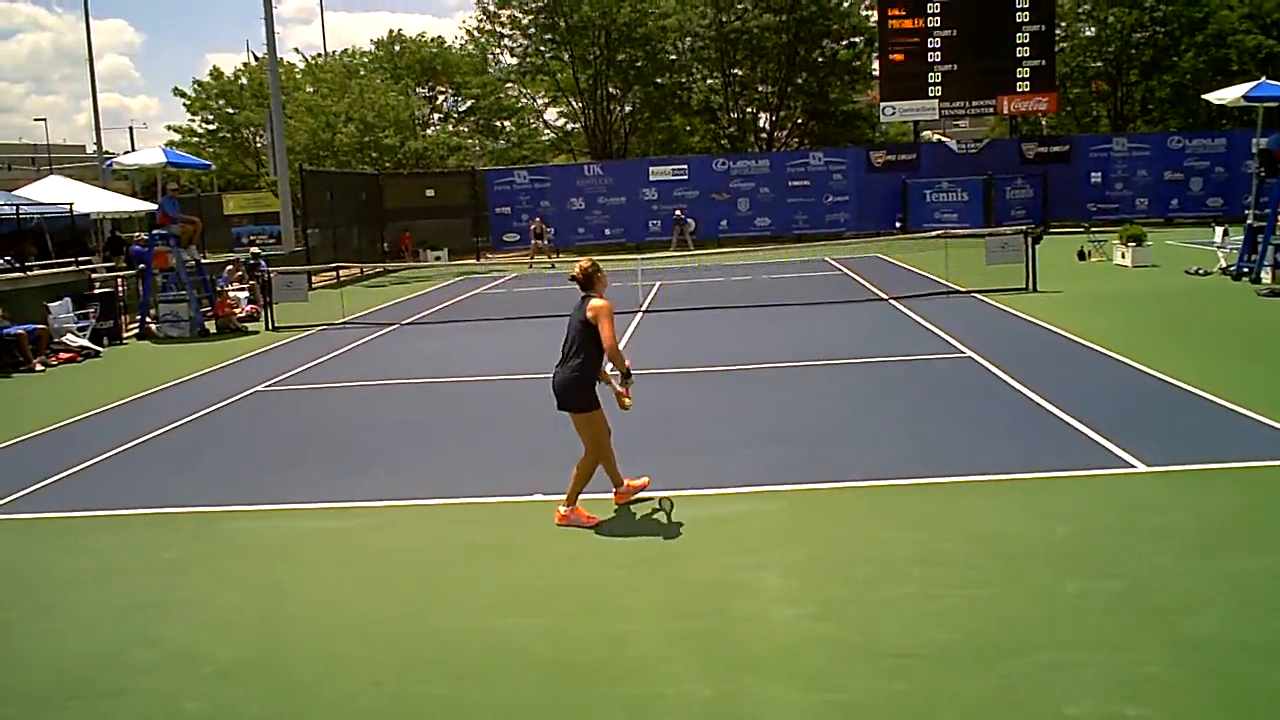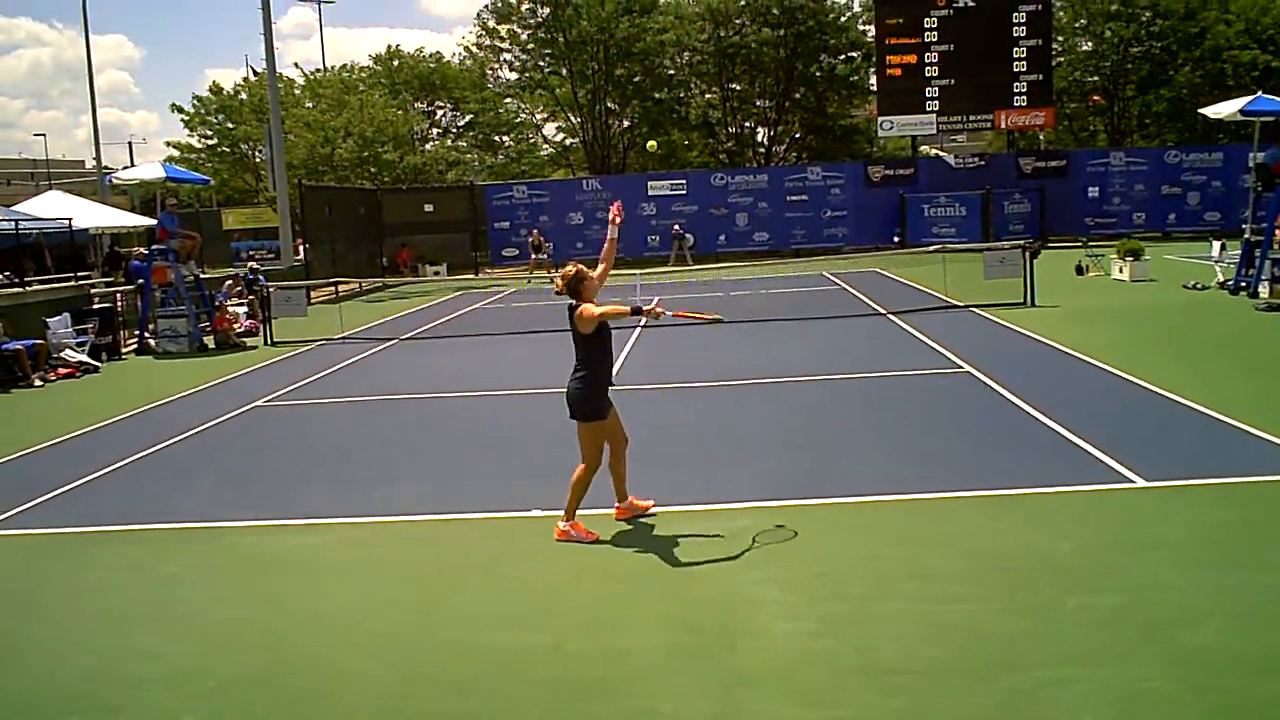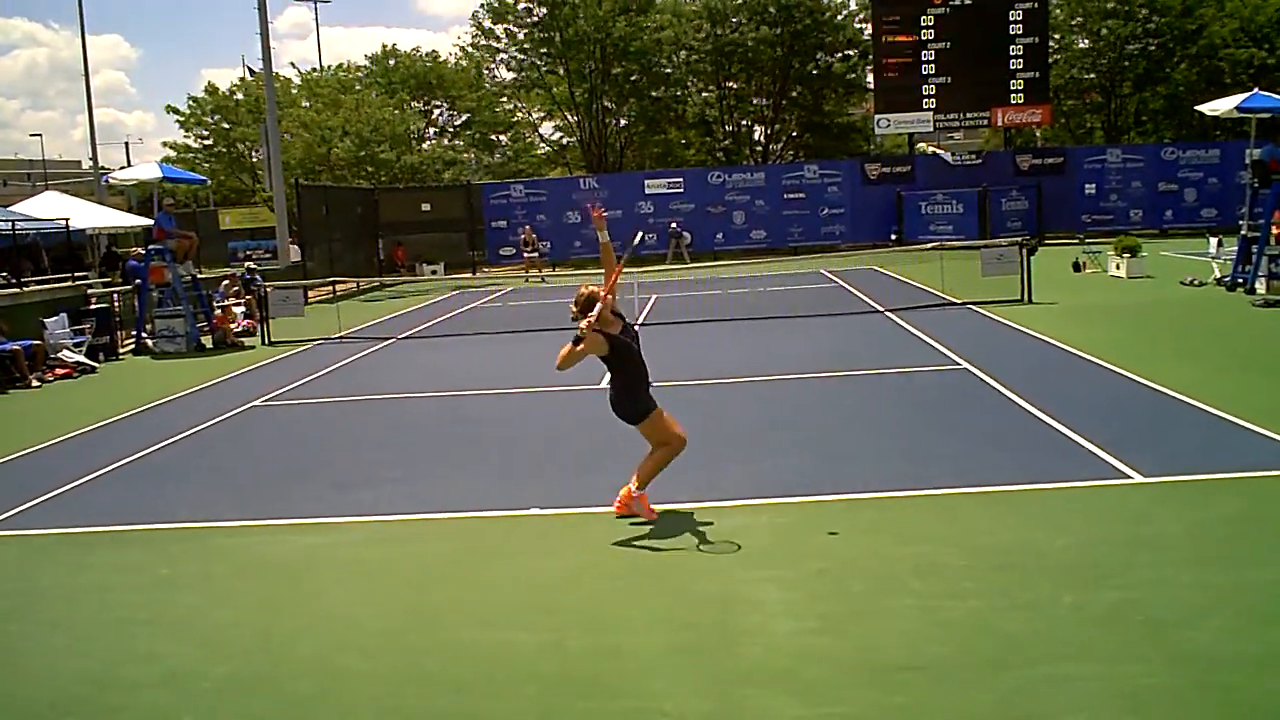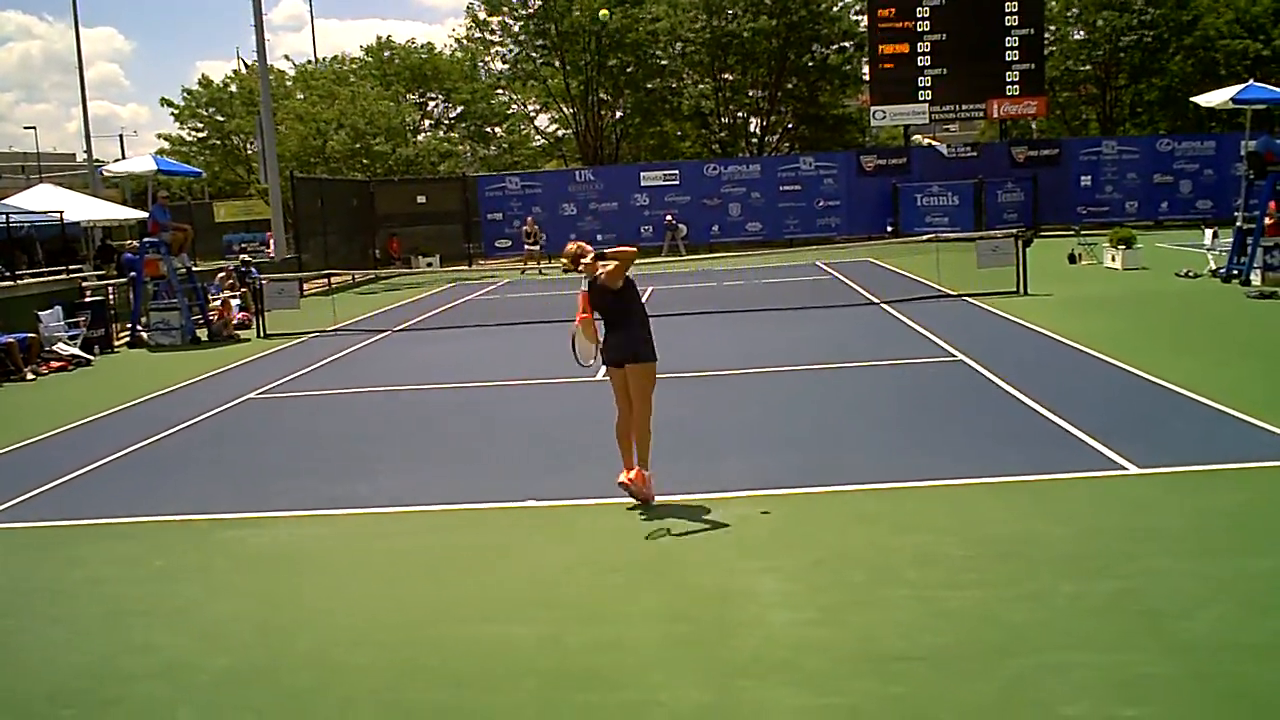
dt=0.5s
person 1, frame 1
left shoulder: (584, 306)
right shoulder: (600, 305)
right elbow: (610, 348)
left wrist: (615, 386)
right wrist: (626, 373)
left hip: (569, 380)
right hip: (576, 384)
left knee: (603, 435)
right knee: (595, 450)
left ankle: (621, 487)
right ankle: (567, 509)
person 1, frame 2
left shoulder: (587, 306)
right shoulder: (585, 312)
left elbow: (604, 264)
right elbow: (605, 312)
left wrist: (613, 228)
right wrist: (640, 310)
left hip: (595, 392)
right hip: (587, 394)
left knee: (619, 442)
right knee: (591, 462)
left ankle: (624, 503)
right ankle: (566, 523)
person 1, frame 3
left shoulder: (613, 314)
right shoulder: (595, 338)
left elbow: (610, 268)
right elbow: (561, 364)
left wrist: (602, 232)
right wrist: (578, 337)
left hip: (637, 395)
right hip: (630, 400)
left knee: (663, 446)
right knee: (677, 440)
left ankle: (627, 499)
right ankle: (633, 492)
person 1, frame 4
left shoulder: (592, 286)
right shoulder: (609, 274)
right elbow: (631, 253)
right wrist: (600, 255)
left hip: (613, 348)
right hip: (634, 347)
left knee: (625, 412)
right knee: (641, 413)
left ankle: (628, 472)
right ankle: (641, 474)
